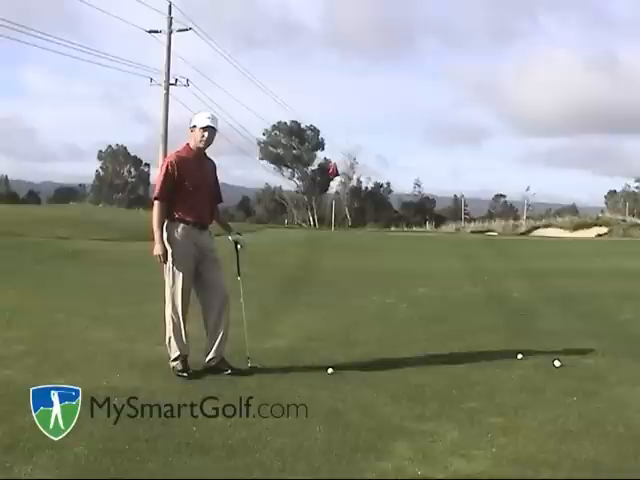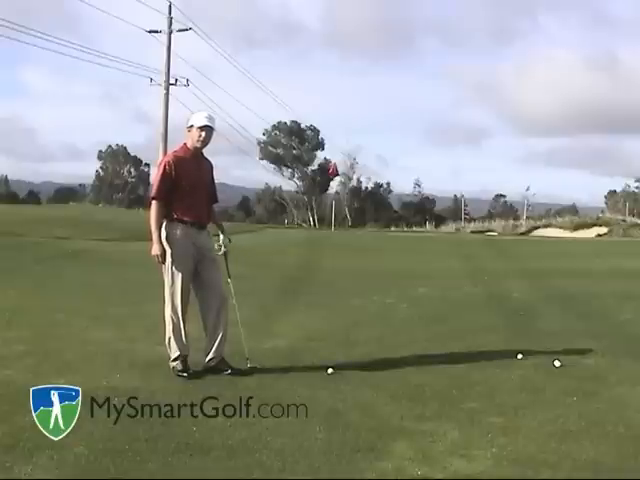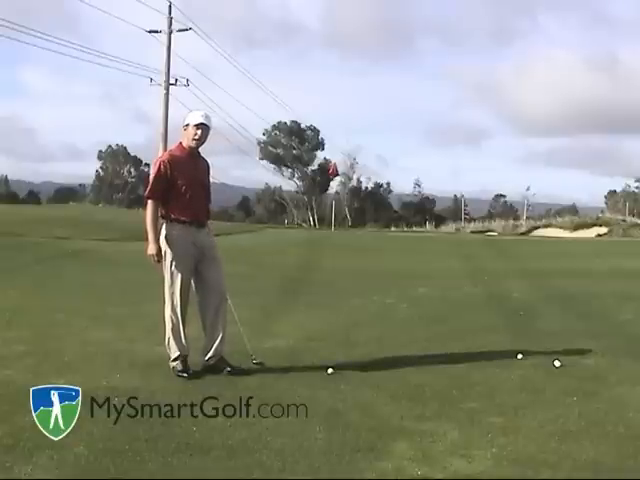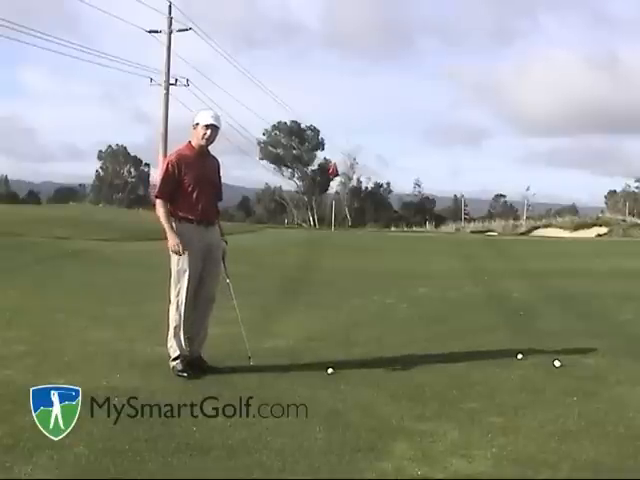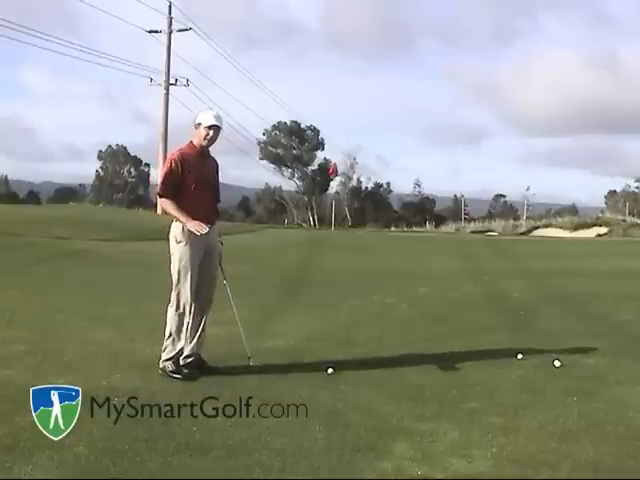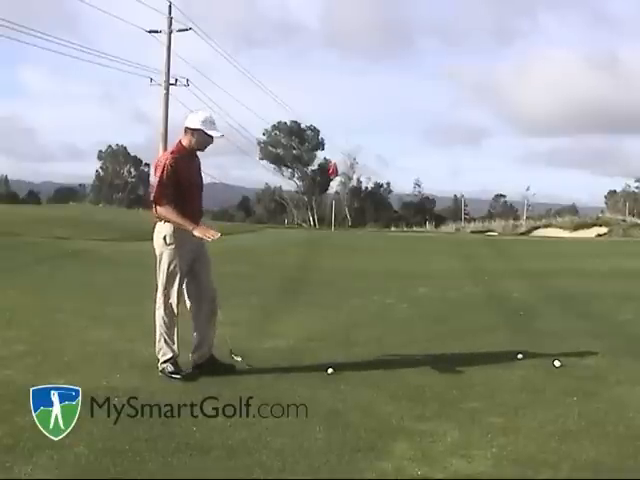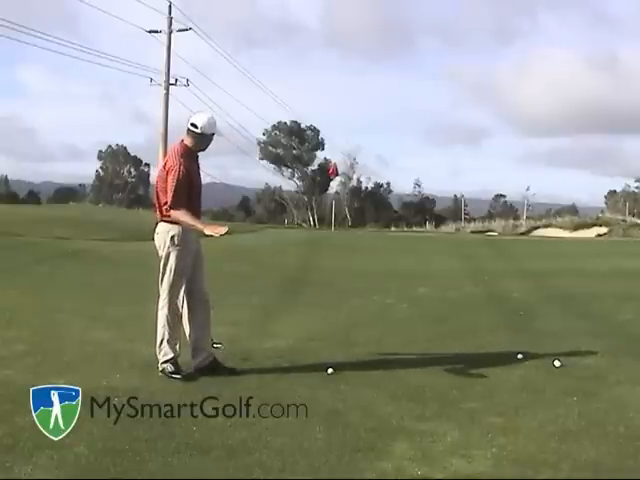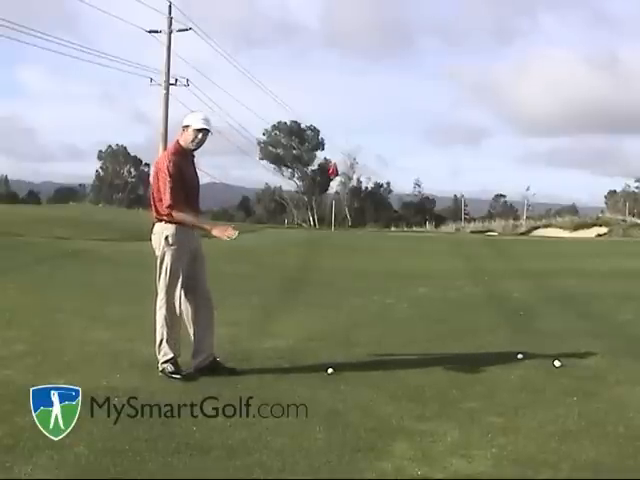
dt=0.7s
person 1, frame 1
left shoulder: (210, 166)
right shoulder: (174, 161)
right elbow: (159, 202)
left wrist: (229, 231)
right wrist: (158, 240)
left hip: (204, 236)
right hip: (180, 234)
left knee: (218, 296)
right knee: (178, 299)
left ankle: (215, 357)
right ankle: (179, 357)
person 1, frame 2
left shoulder: (207, 165)
right shoulder: (172, 161)
right elbow: (157, 202)
left wrist: (221, 230)
right wrist: (156, 240)
left hip: (203, 235)
right hip: (178, 234)
left knee: (216, 296)
right knee: (177, 300)
left ankle: (214, 357)
right ankle: (178, 357)
person 1, frame 3
left shoulder: (203, 164)
right shoulder: (167, 161)
right elbow: (152, 202)
right wrist: (152, 240)
left hip: (203, 233)
right hip: (177, 234)
left knee: (216, 294)
right knee: (177, 299)
left ankle: (213, 356)
right ankle: (178, 357)
person 1, frame 4
left shoulder: (214, 163)
right shoulder: (176, 160)
right elbow: (161, 200)
left wrist: (221, 235)
right wrist: (171, 234)
left hip: (211, 233)
right hip: (186, 232)
left knee: (206, 298)
right knee: (182, 298)
left ankle: (194, 353)
right ankle: (178, 356)
person 1, frame 5
left shoulder: (212, 163)
right shoulder: (178, 158)
right elbow: (164, 199)
left wrist: (217, 235)
right wrist: (189, 222)
left hip: (210, 233)
right hip: (186, 233)
left knee: (204, 298)
right knee: (182, 297)
left ankle: (191, 354)
right ankle: (170, 358)
person 1, frame 6
left shoulder: (194, 159)
right shoulder: (169, 161)
right elbow: (162, 207)
right wrist: (194, 228)
left hip: (195, 234)
right hip: (172, 235)
left knee: (206, 297)
right knee: (169, 299)
left ankle: (202, 357)
right ankle: (167, 360)
person 1, frame 7
left shoulder: (187, 156)
right shoulder: (180, 163)
right elbow: (175, 210)
right wrist: (205, 227)
left hip: (187, 234)
right hip: (175, 234)
left knee: (197, 298)
right knee: (171, 298)
left ankle: (203, 358)
right ankle: (167, 359)
person 1, frame 8
left shoulder: (188, 159)
right shoulder: (169, 161)
right elbow: (175, 209)
left wrist: (204, 229)
right wrist: (212, 228)
left hip: (190, 234)
right hip: (172, 234)
left knee: (201, 298)
right knee: (169, 298)
left ankle: (204, 358)
right ankle: (167, 360)
